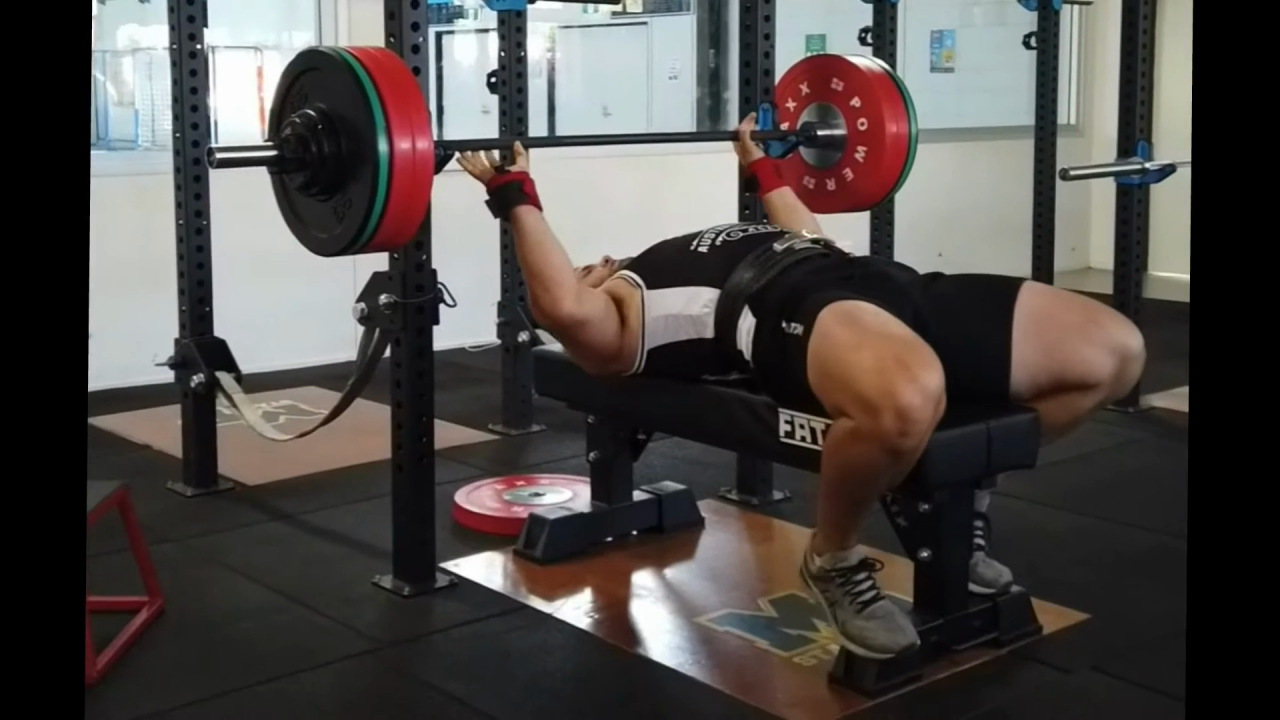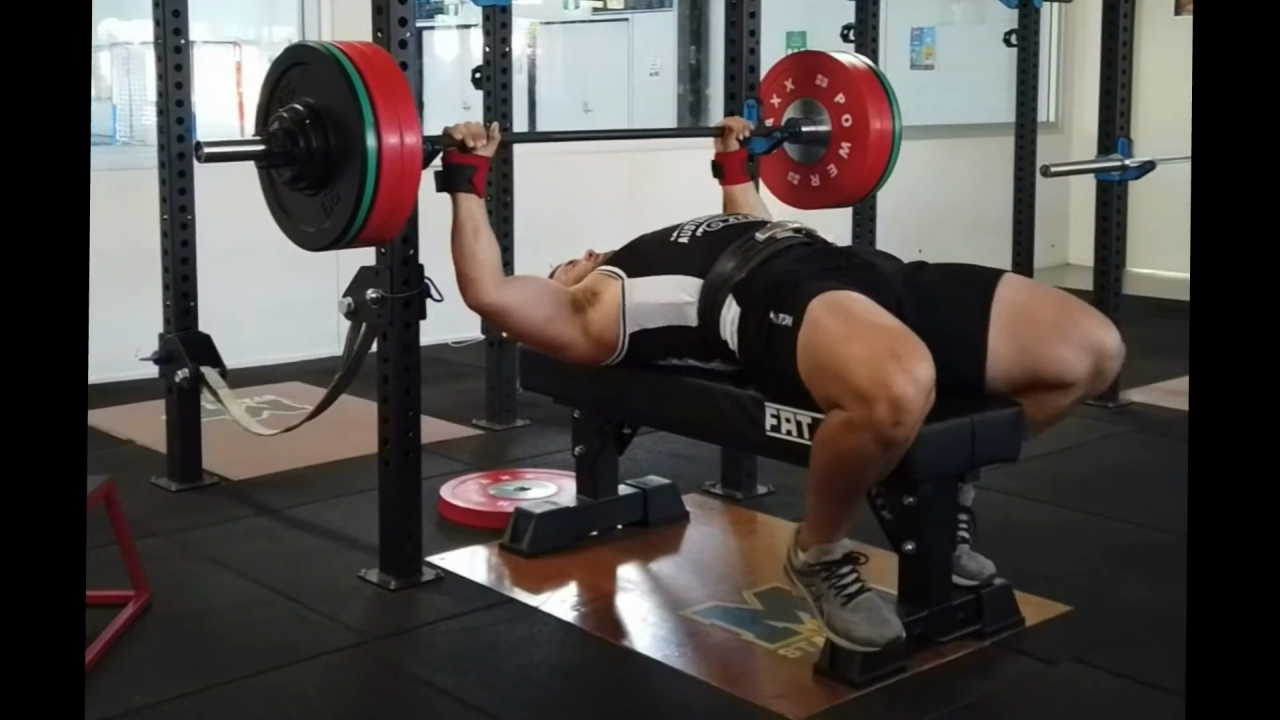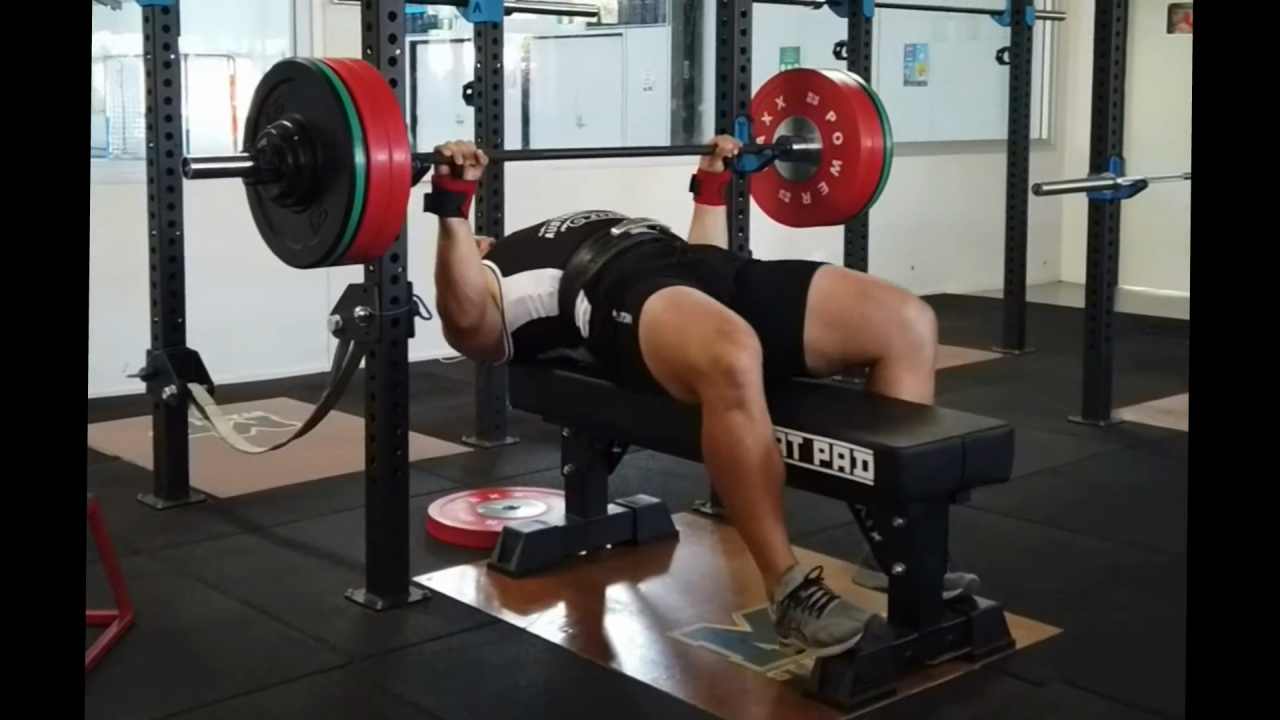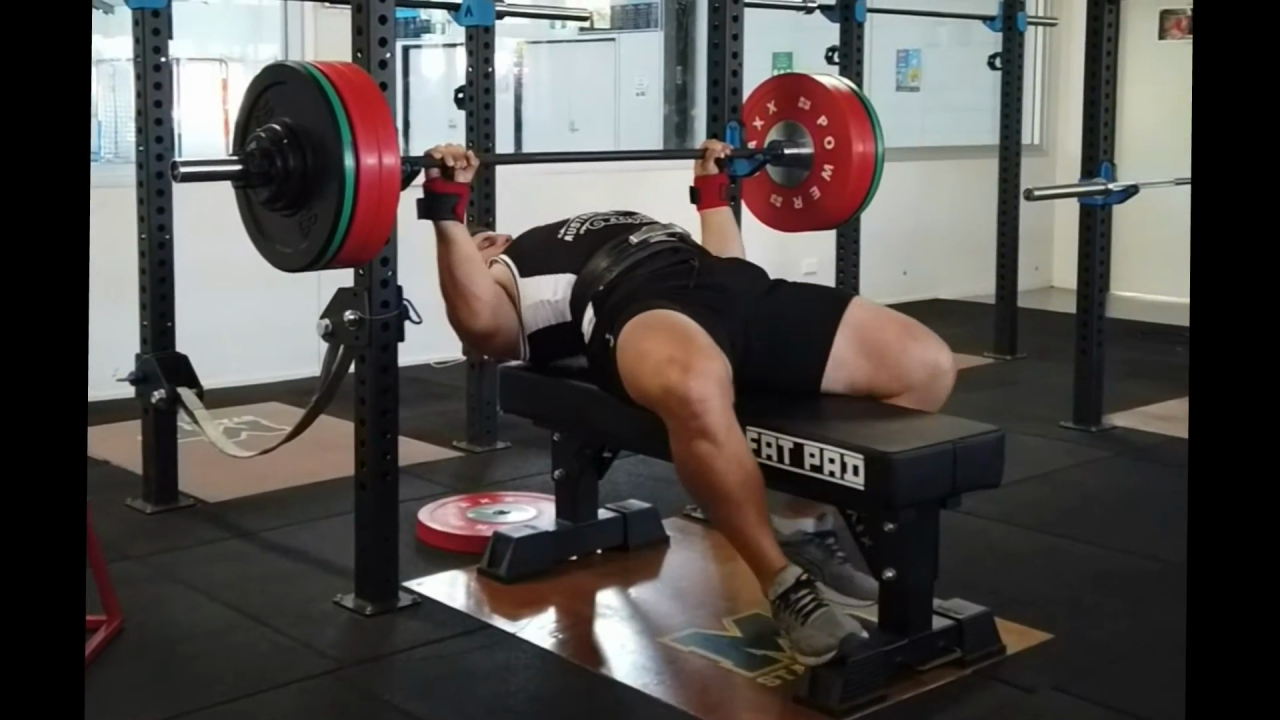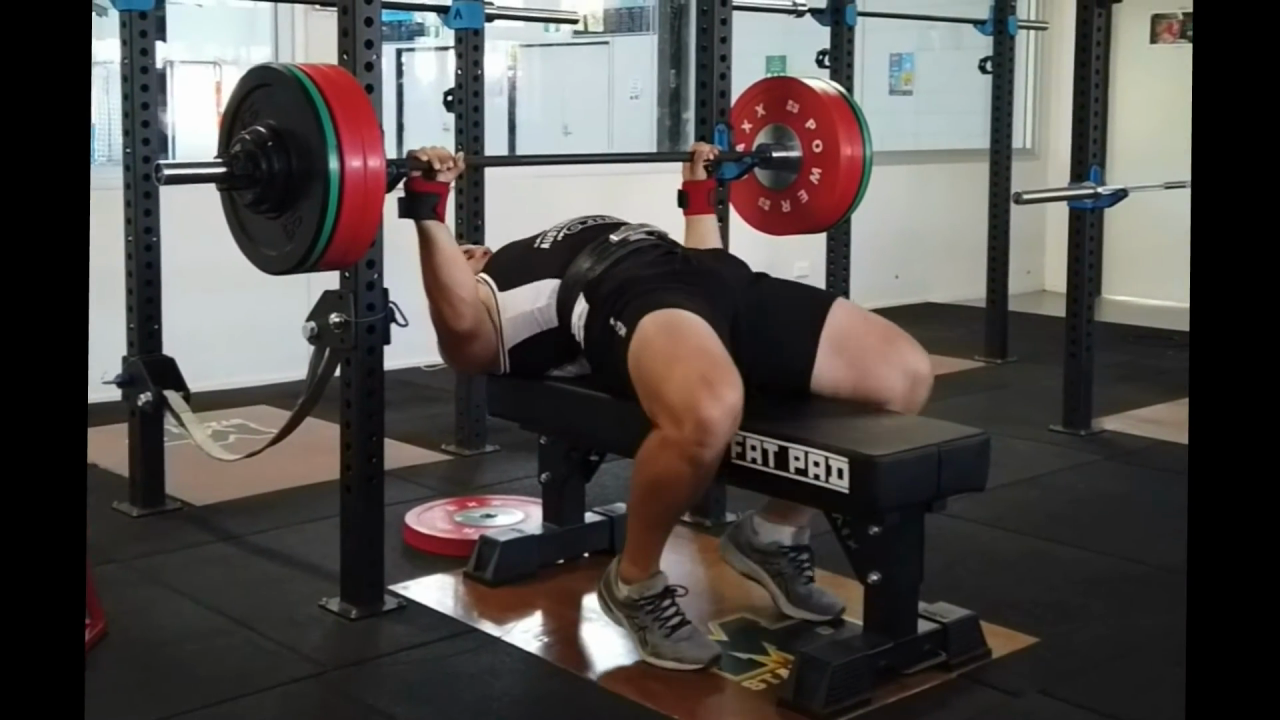
dt=1s
person 1, frame 1
left shoulder: (679, 272)
right shoulder: (611, 324)
left elbow: (806, 241)
right elbow: (562, 307)
left wrist: (760, 164)
right wrist: (513, 194)
left knee: (1114, 350)
right knee: (907, 399)
right ankle: (834, 560)
person 1, frame 2
left shoulder: (646, 274)
right shoulder: (586, 315)
left elbow: (751, 239)
right elbow: (488, 291)
left wrist: (732, 164)
right wrist: (466, 179)
left knee: (1091, 350)
right knee: (900, 388)
right ankle: (819, 555)
person 1, frame 3
left shoulder: (575, 244)
right shoulder: (487, 290)
left elbow: (701, 260)
right elbow: (465, 318)
left wrist: (711, 184)
right wrist: (451, 208)
left knee: (906, 321)
right knee: (732, 361)
right ankle: (791, 591)
person 1, frame 4
right shoulder: (501, 281)
left elbow: (724, 263)
right elbow: (476, 319)
left wrist: (712, 188)
right wrist: (446, 211)
left knee: (926, 365)
right knee: (696, 390)
left ankle: (803, 522)
right ankle: (788, 586)
person 1, frame 5
right shoulder: (483, 311)
left elbow: (704, 267)
right elbow: (458, 319)
left wrist: (699, 192)
right wrist: (428, 211)
left knee: (903, 374)
right knee: (705, 411)
left ankle: (776, 532)
right ankle: (634, 583)
